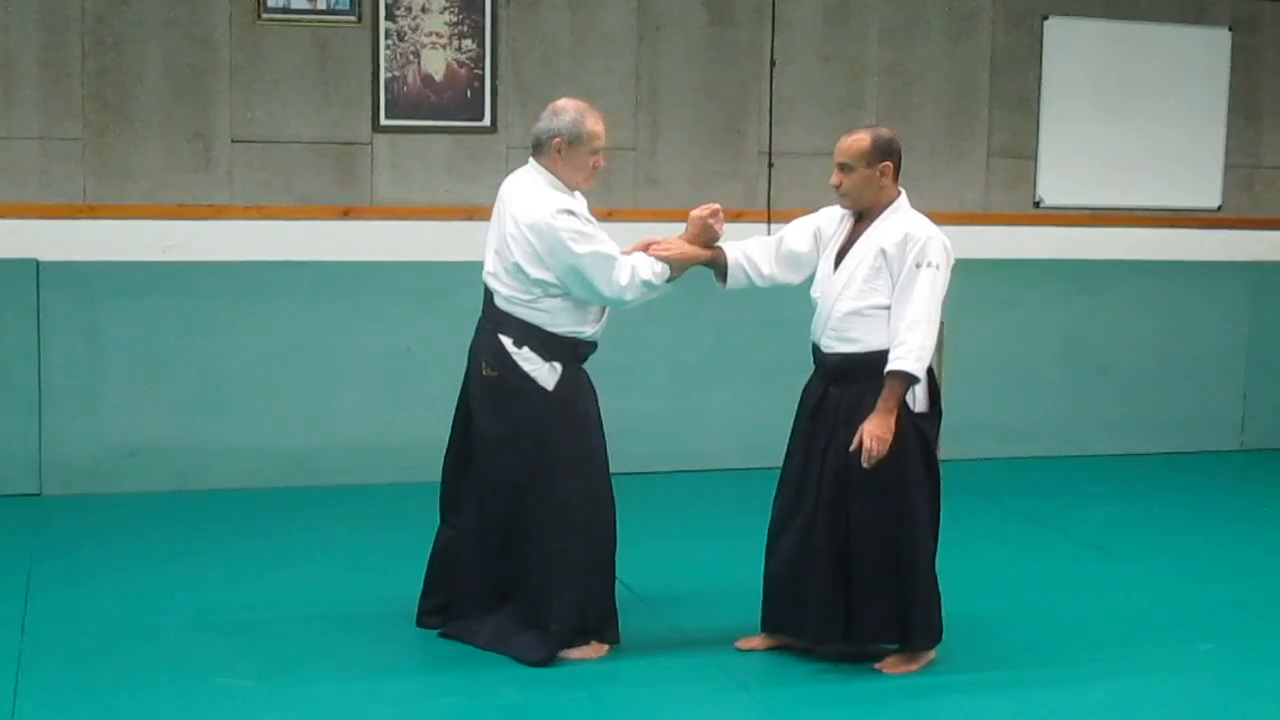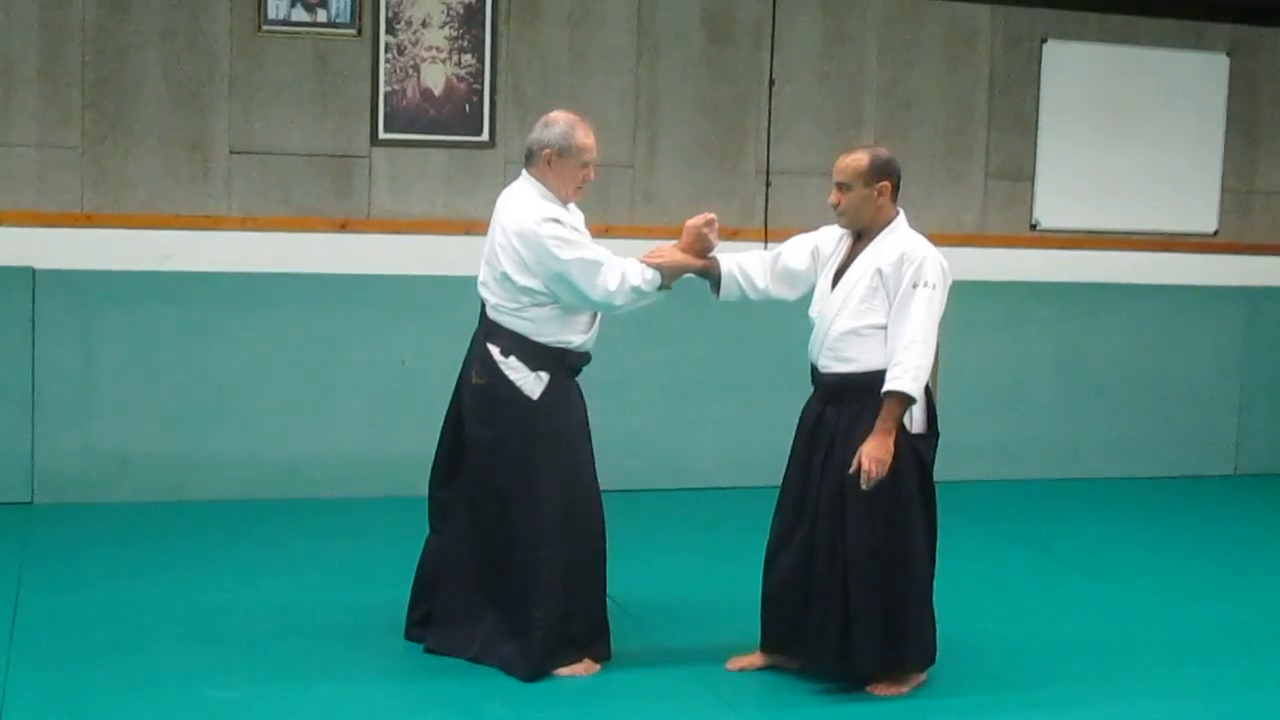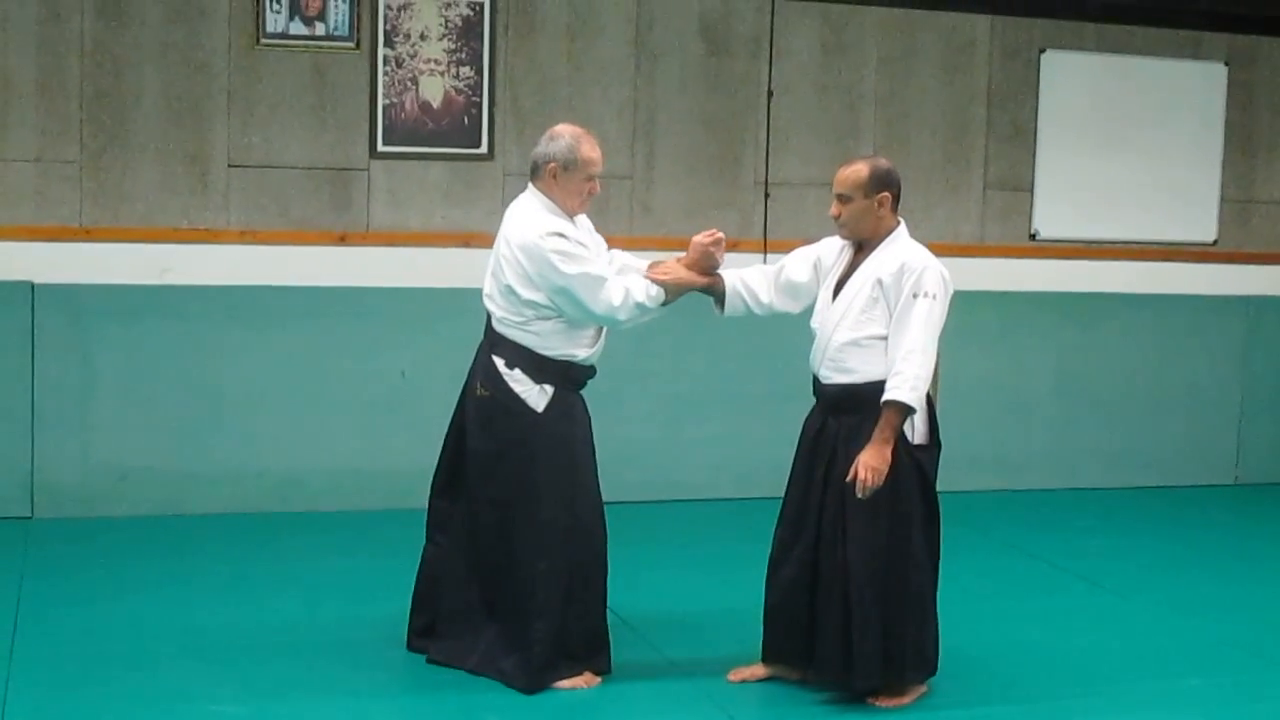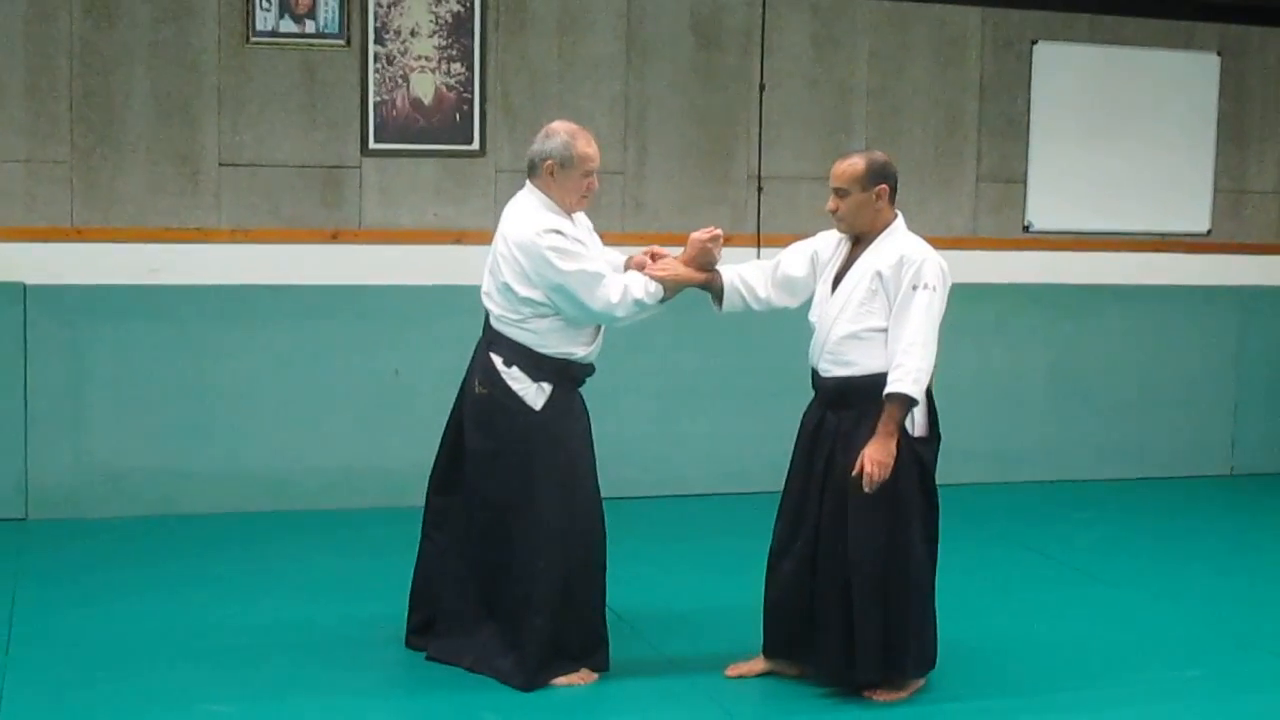
dt=0.3s
person 1, frame 1
left shoulder: (524, 185)
right shoulder: (549, 214)
left elbow: (581, 263)
right elbow: (617, 284)
left wrist: (626, 256)
right wrist: (687, 249)
left hip: (504, 354)
right hip: (535, 368)
left knee: (490, 485)
right knee: (568, 497)
left ankle: (462, 605)
right ankle: (560, 628)
person 1, frame 2
left shoulder: (531, 200)
right shoulder: (537, 223)
left elbow: (587, 271)
right elbow: (607, 287)
left wrist: (659, 262)
left hip: (503, 370)
right hip: (527, 380)
left knee: (480, 497)
right knee: (556, 510)
left ankle: (451, 618)
right ankle: (550, 645)
person 1, frame 3
left shoulder: (547, 213)
right shoulder: (541, 236)
left elbow: (604, 265)
right elbow: (612, 301)
left wrist: (650, 267)
right wrist: (687, 273)
left hip: (507, 383)
right hip: (531, 394)
left knee: (478, 507)
right knee: (557, 523)
left ankle: (449, 628)
right ankle: (550, 657)
person 1, frame 4
left shoulder: (551, 211)
right shoulder: (538, 234)
left elbow: (595, 269)
right elbow: (608, 301)
left wrist: (629, 263)
right wrist: (685, 268)
left hip: (506, 381)
right hip: (529, 391)
left knee: (476, 505)
right knee: (556, 521)
left ankle: (447, 624)
right ankle: (548, 655)
person 2, frame 1
left shoulder: (918, 238)
right shoulder: (832, 223)
left elbow: (915, 333)
right elbow: (769, 257)
left wrist: (885, 412)
right wrist: (700, 253)
left hip: (886, 394)
right hip: (829, 387)
left knee: (892, 521)
right knee: (804, 510)
left ankle: (916, 639)
right ankle: (794, 624)
person 2, frame 2
left shoulder: (915, 258)
right shoulder: (831, 242)
left elbow: (912, 353)
right elbow: (765, 270)
left wrist: (883, 433)
right wrist: (694, 262)
left hip: (882, 414)
right hip: (828, 407)
left knee: (885, 542)
right knee: (801, 531)
left ankle: (906, 662)
right ankle: (788, 644)
person 2, frame 3
left shoulder: (915, 268)
right shoulder: (832, 253)
left elbow: (911, 363)
right elbow: (768, 286)
left wrist: (880, 443)
right wrist: (699, 280)
left hip: (885, 425)
right hip: (830, 419)
left knee: (886, 554)
right knee: (803, 541)
left ankle: (905, 673)
right ankle: (791, 655)
person 2, frame 4
left shoulder: (914, 261)
right shoulder: (829, 247)
left elbow: (913, 355)
right elbow: (765, 280)
left wrist: (885, 435)
right wrist: (696, 277)
left hip: (883, 417)
right hip: (829, 412)
left knee: (885, 548)
right knee: (803, 536)
left ankle: (903, 667)
right ankle: (790, 650)
